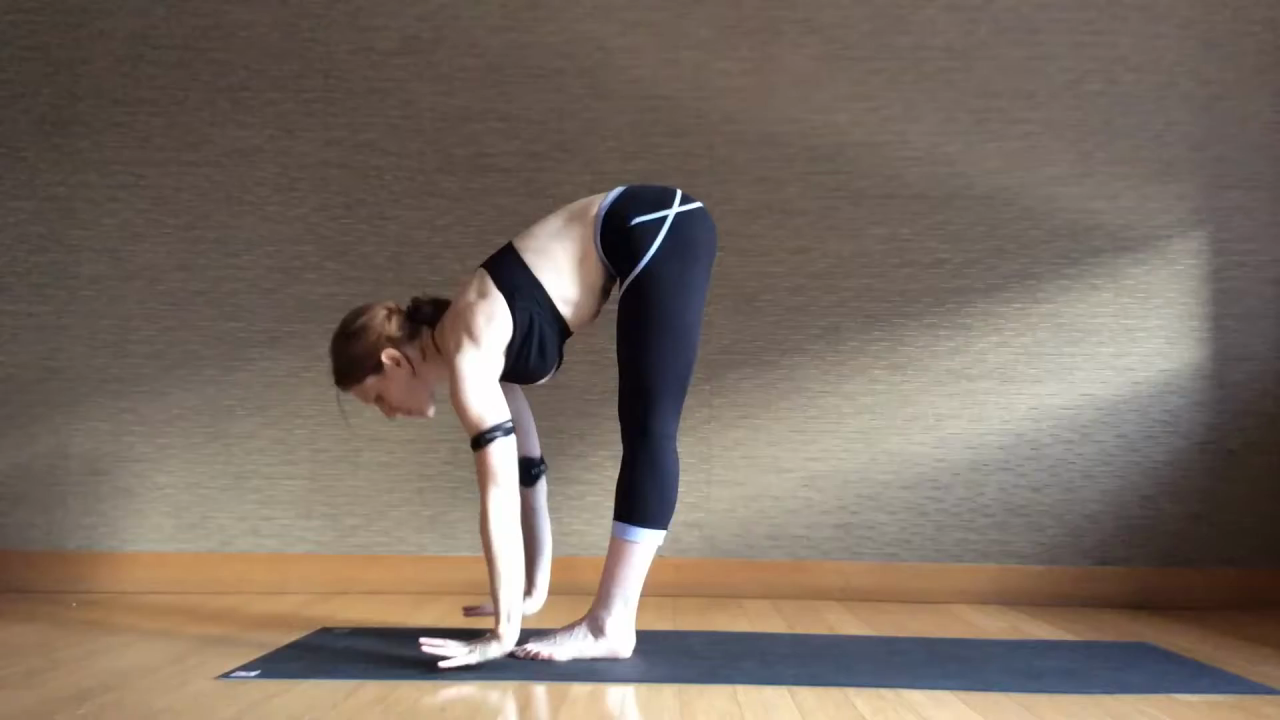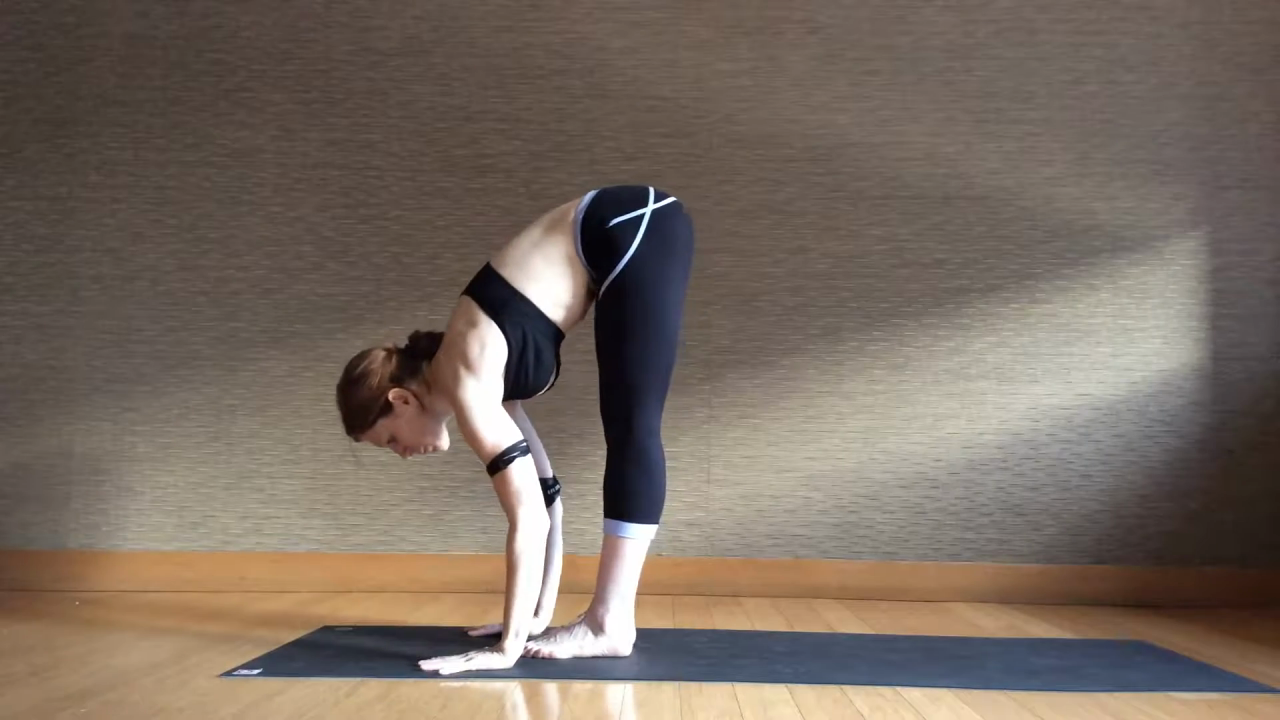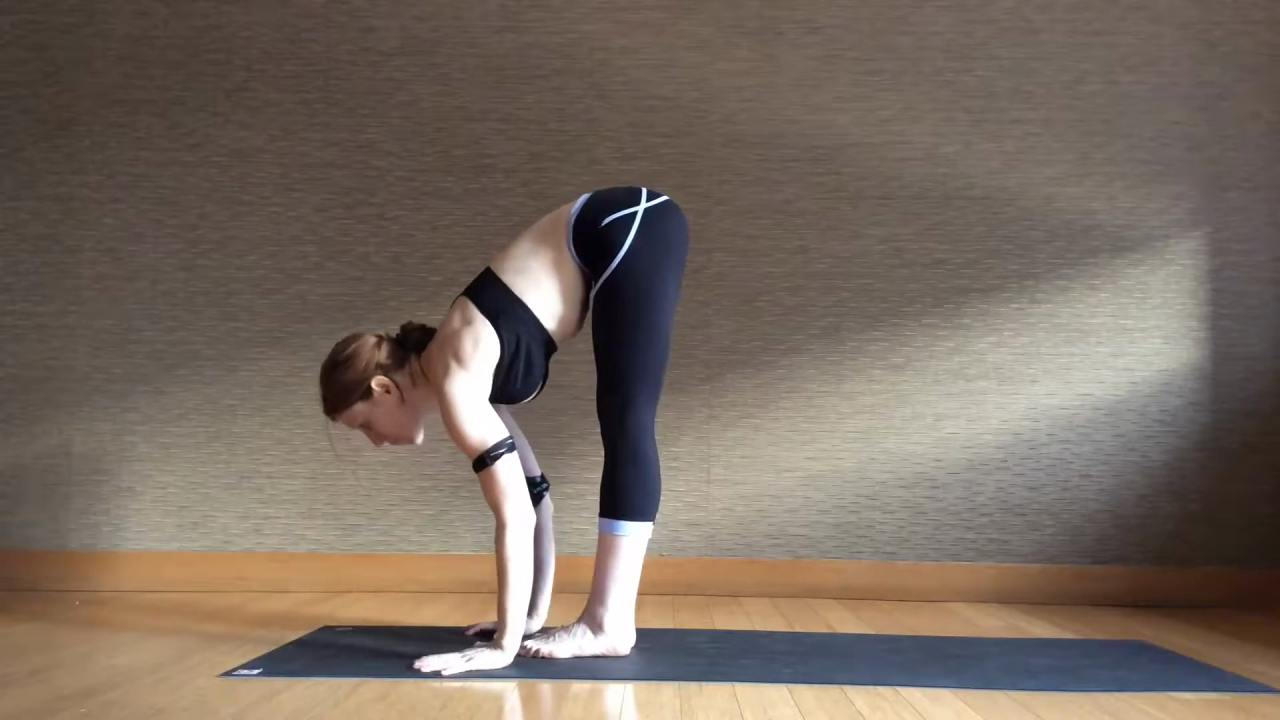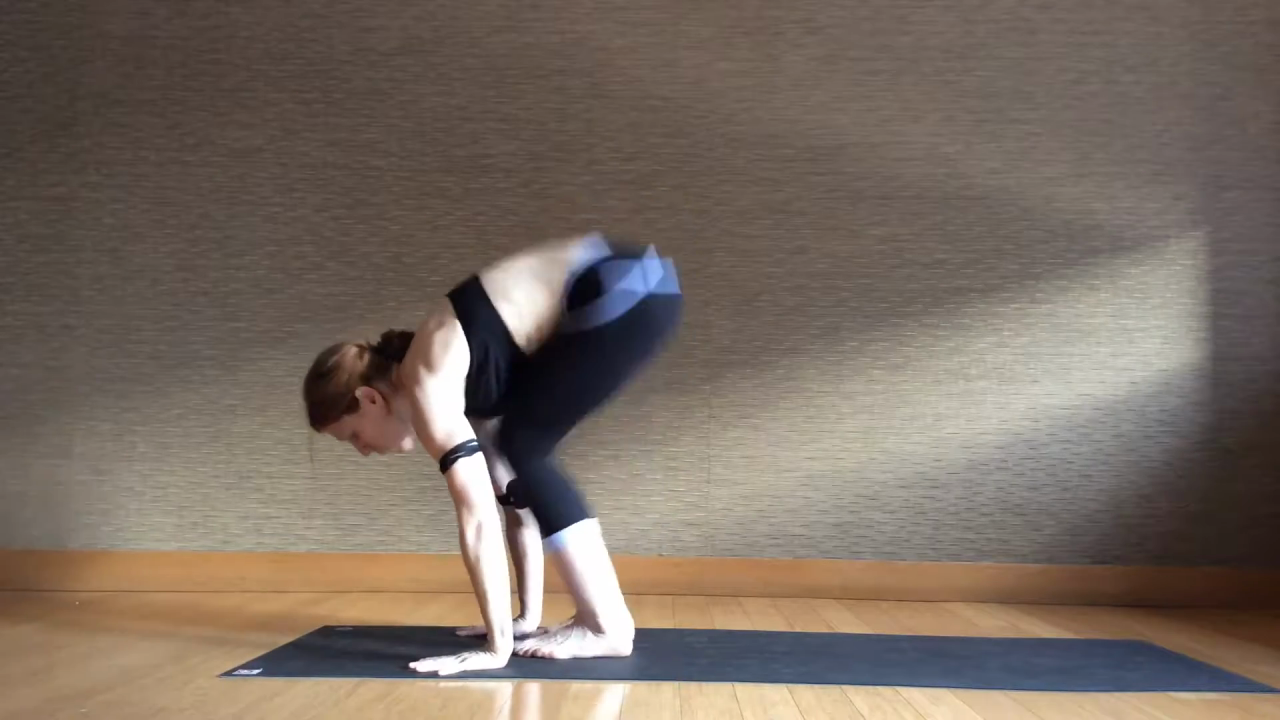
dt=0.7s
person 1, frame 1
left shoulder: (464, 354)
right shoulder: (481, 349)
left elbow: (501, 498)
right elbow: (527, 469)
left wrist: (504, 633)
right wrist: (531, 591)
left hip: (660, 232)
right hip: (655, 230)
left knee: (648, 434)
right knee: (642, 435)
left ankle: (609, 626)
right ankle: (611, 620)
person 1, frame 2
left shoulder: (466, 384)
right shoulder: (480, 377)
left elbow: (529, 517)
right elbow: (542, 491)
left wrist: (509, 647)
right wrist: (537, 615)
left hip: (636, 230)
right hip: (631, 231)
left knee: (632, 431)
right knee: (625, 432)
left ankle: (609, 624)
right ankle: (609, 618)
person 1, frame 3
left shoulder: (454, 381)
right shoulder: (468, 374)
left elbow: (515, 517)
right elbow: (530, 491)
left wrist: (506, 645)
right wrist: (532, 616)
left hip: (634, 230)
right hip: (626, 232)
left knee: (626, 426)
right knee: (622, 428)
left ankle: (609, 625)
right ankle: (607, 618)
person 1, frame 4
left shoulder: (426, 389)
right shoulder: (448, 383)
left elbow: (477, 517)
right elbow: (512, 497)
left wrist: (499, 646)
right wrist: (527, 619)
left hip: (624, 288)
right hip: (620, 288)
left knee: (524, 448)
right knee: (525, 449)
left ankle: (607, 625)
right ankle: (602, 618)
